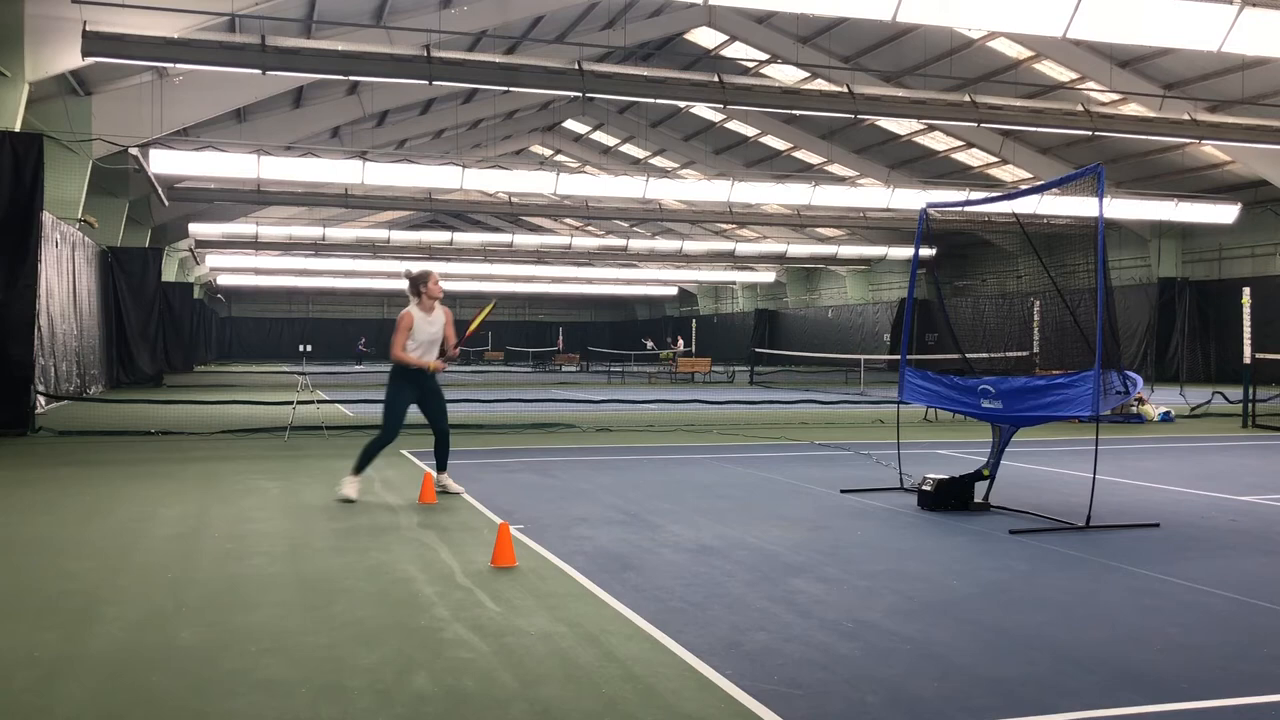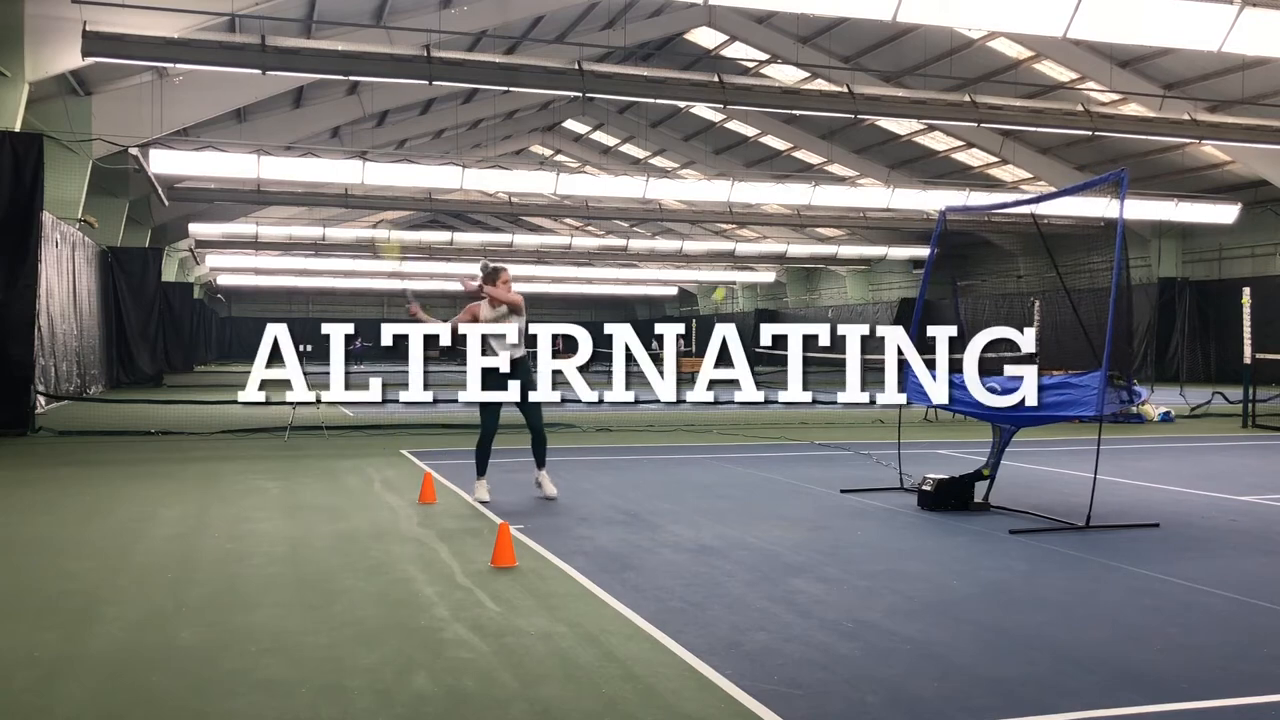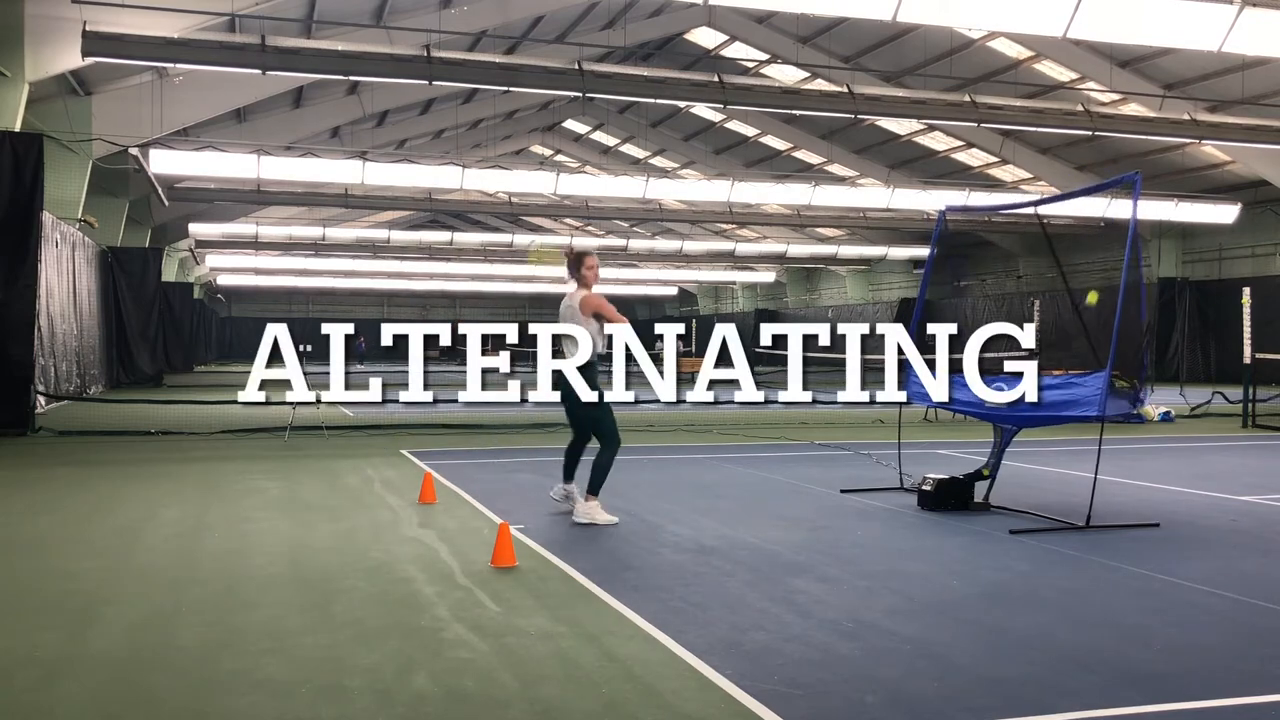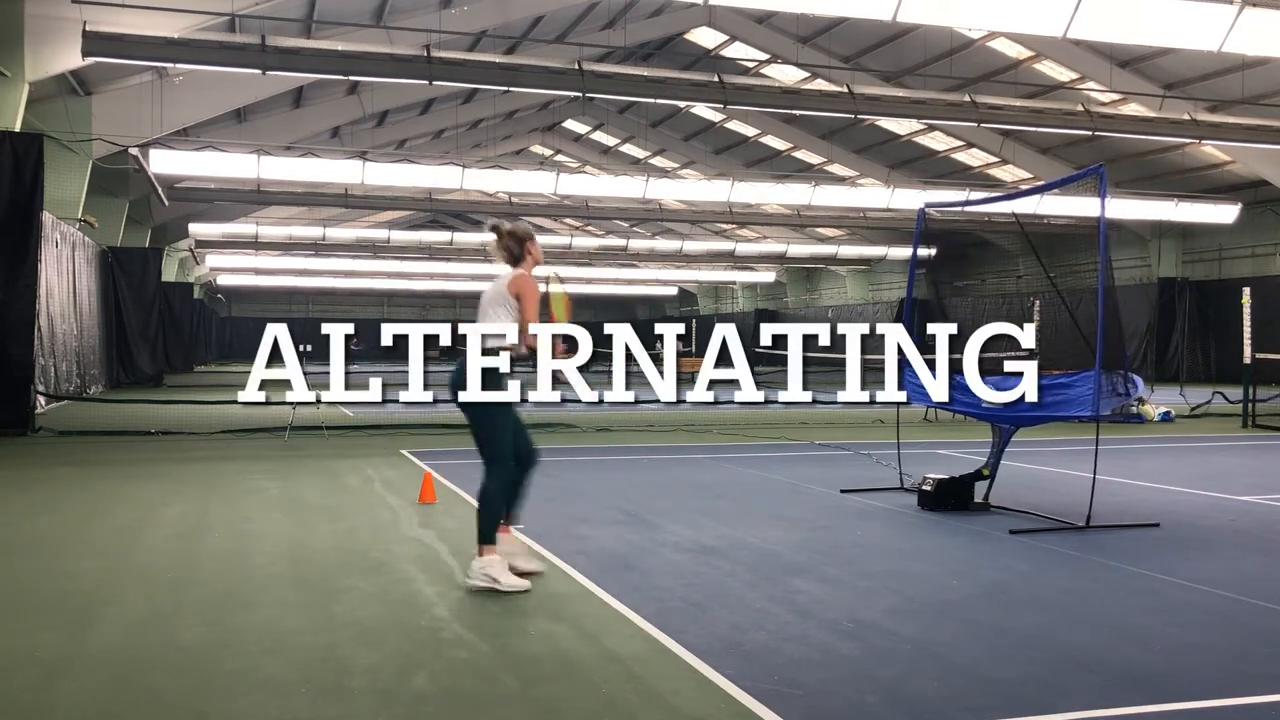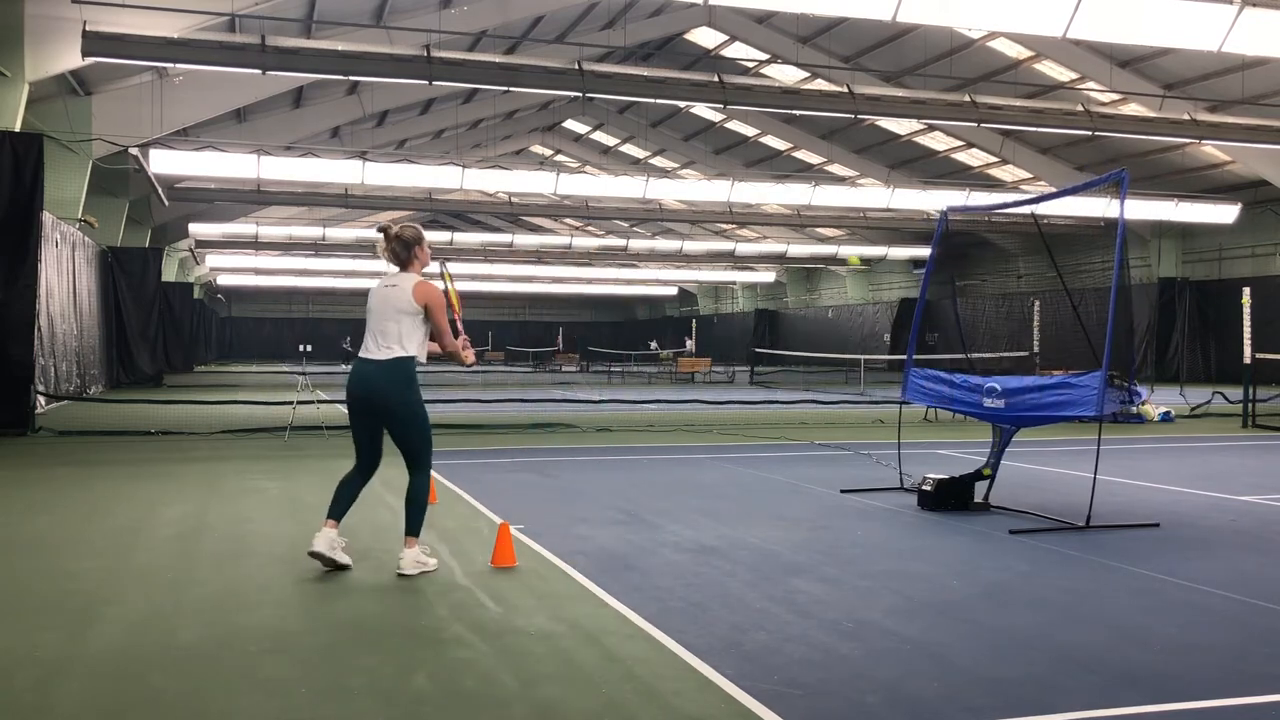
dt=1s
person 1, frame 1
left shoulder: (445, 314)
right shoulder: (408, 316)
left elbow: (450, 349)
right elbow: (397, 354)
left wrist: (451, 352)
right wrist: (427, 364)
left hip: (428, 379)
right hip: (404, 379)
left knee: (442, 431)
right knee: (388, 435)
left ankle: (442, 477)
right ankle: (352, 479)
person 1, frame 2
left shoulder: (516, 301)
right shoulder: (476, 309)
left elbow: (507, 299)
left wrist: (478, 287)
right wrist: (421, 316)
left hip: (520, 368)
right hip: (494, 372)
left knee: (536, 426)
right knee: (488, 431)
left ankle: (541, 475)
right ankle: (481, 482)
person 1, frame 3
left shoulder: (570, 299)
right shoulder: (592, 300)
right elbow: (625, 325)
left wrist: (605, 324)
right wrist: (613, 320)
right hip: (582, 375)
left knee: (582, 436)
right knee: (611, 442)
left ankle: (565, 488)
right ankle: (589, 505)
person 1, frame 4
left shoulder: (500, 284)
right shoulder: (525, 282)
right elbow: (531, 341)
left wrist: (533, 353)
left hip: (476, 374)
right hip: (484, 377)
left knee: (525, 457)
right knee: (499, 467)
left ankle: (503, 538)
right ankle: (486, 560)
person 1, frame 5
left shoulder: (378, 289)
right shoulder: (427, 290)
right elbow: (449, 346)
left wrist: (449, 348)
right wrist: (462, 354)
left hip: (361, 377)
right hip: (396, 381)
left knee: (365, 464)
right knee: (419, 467)
left ankle: (327, 535)
right ankle: (411, 552)
